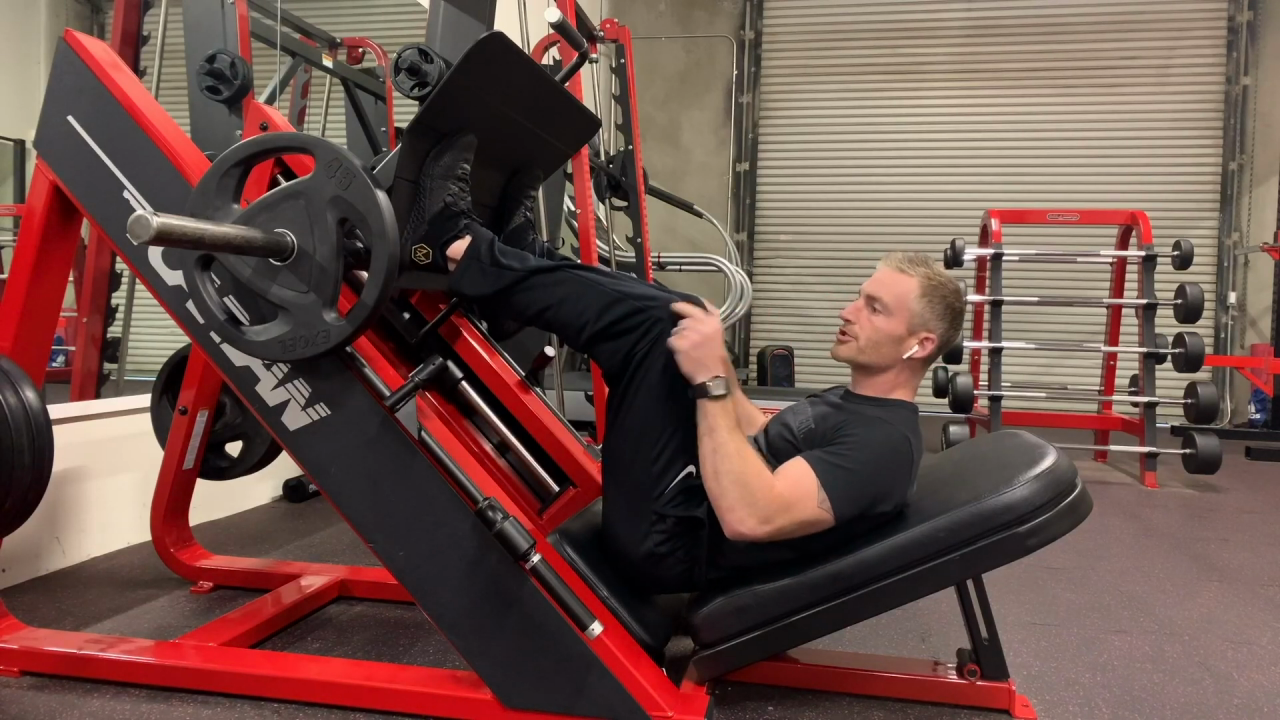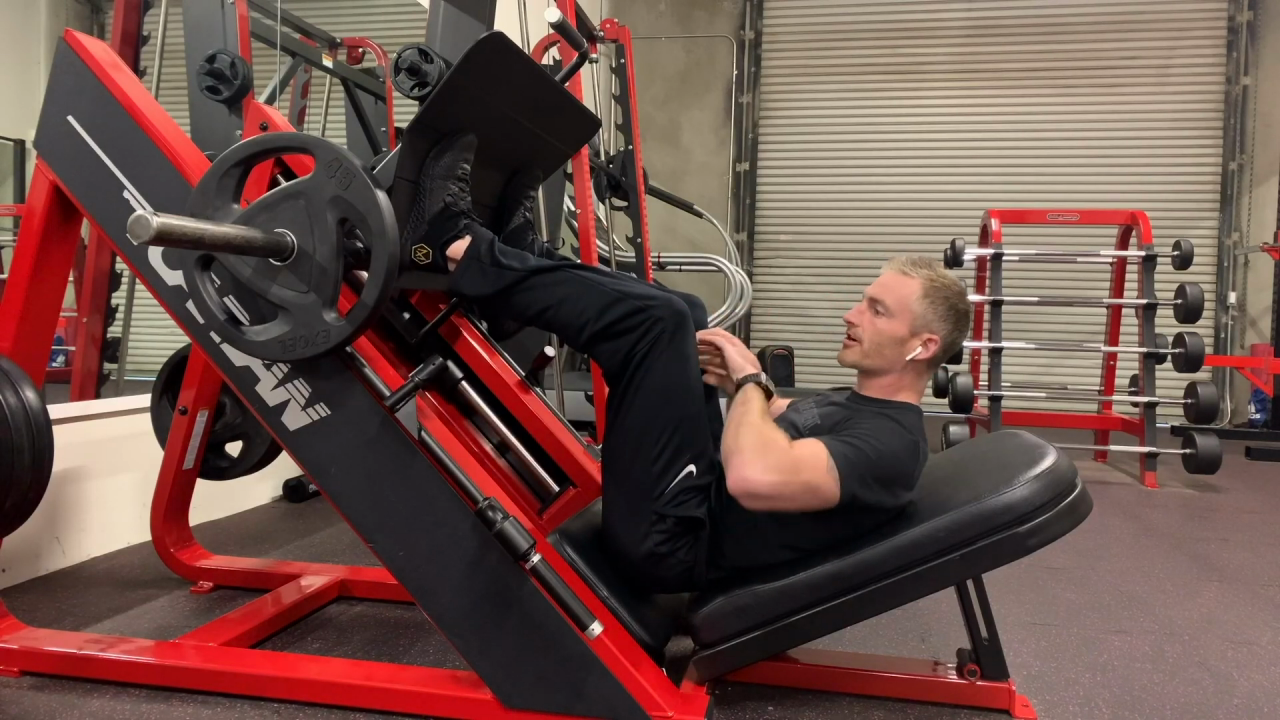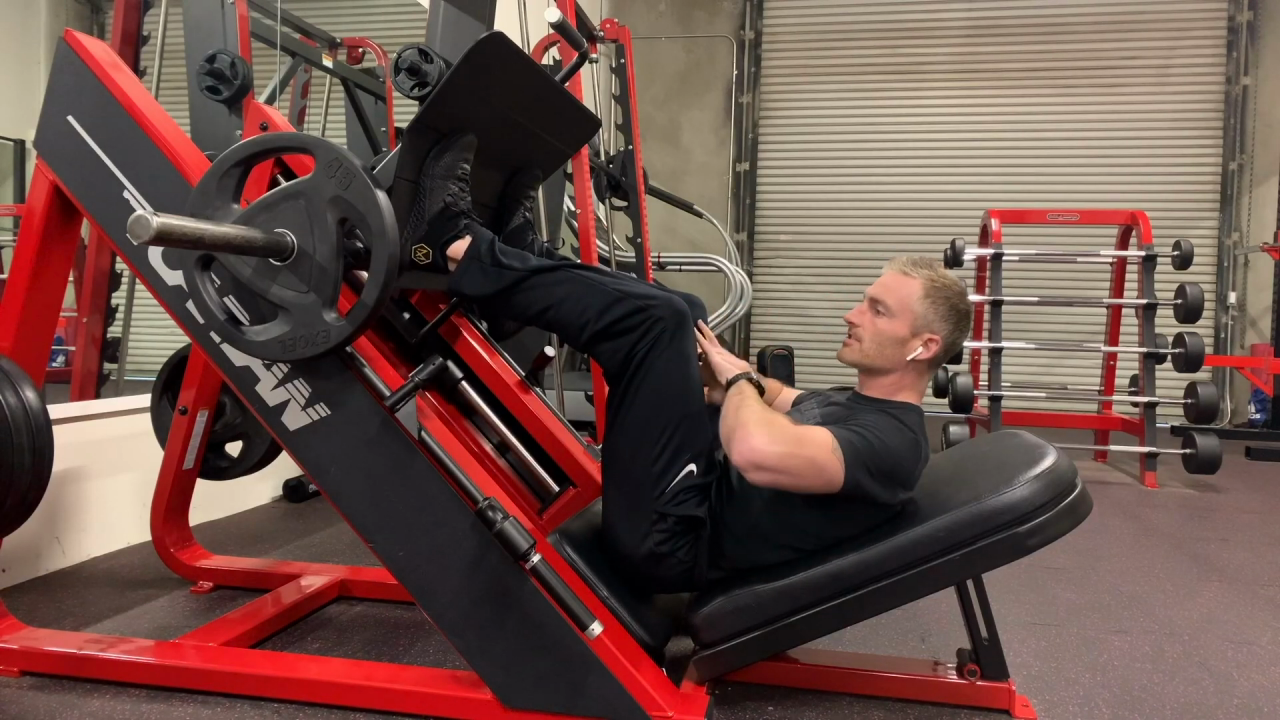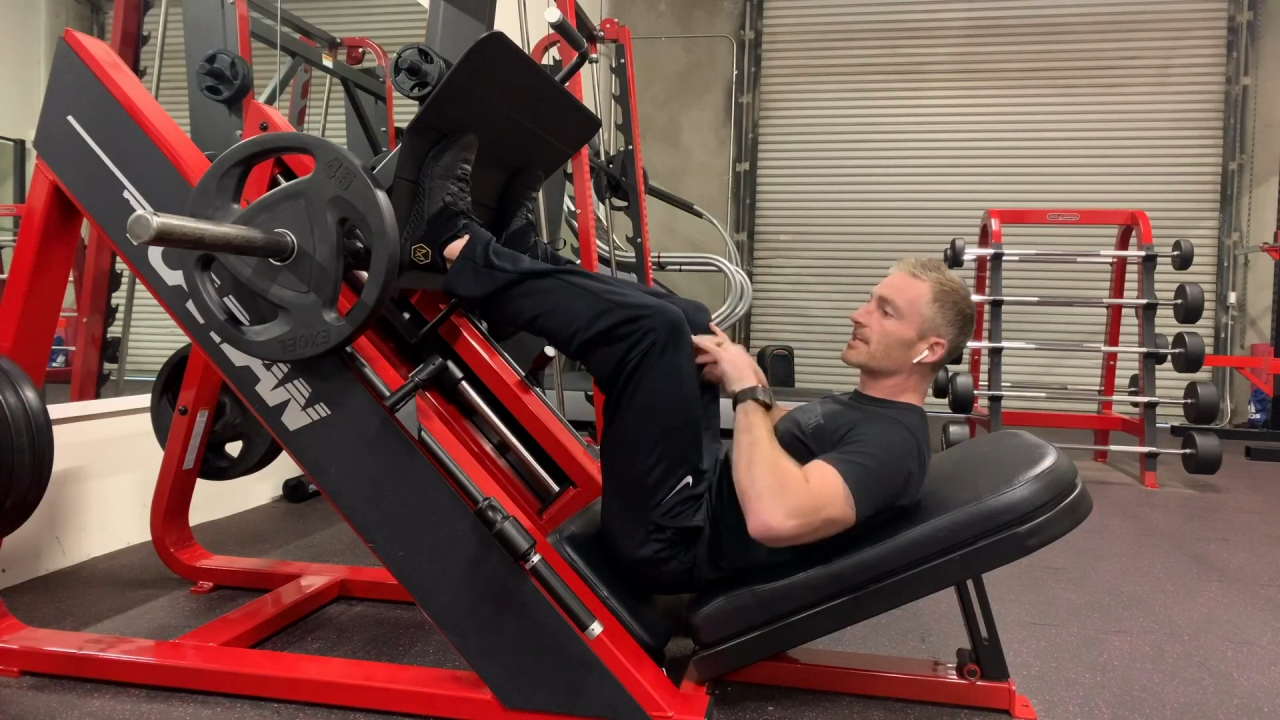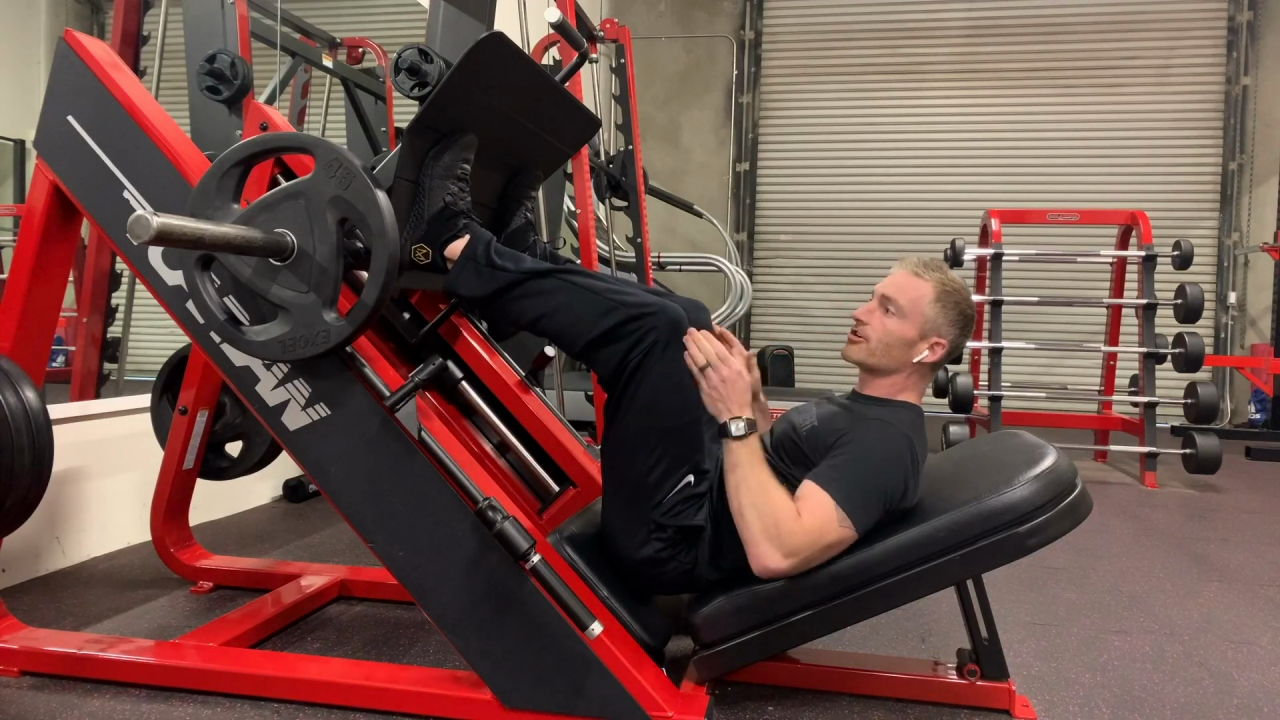
dt=0.3s
person 1, frame 1
left shoulder: (883, 441)
right shoulder: (854, 404)
left elbow: (747, 517)
left wrist: (708, 383)
right wrist: (722, 368)
left hip: (668, 538)
right hip: (692, 503)
left knee: (654, 322)
right knee: (677, 319)
left ankle: (457, 246)
right ankle: (519, 249)
person 1, frame 2
left shoulder: (889, 442)
right shoulder: (860, 406)
left elbow: (754, 477)
left wrist: (749, 379)
right wrist: (736, 377)
left hip: (669, 539)
right hip: (696, 506)
left knee: (656, 319)
right knee: (679, 317)
left ankle: (456, 247)
right ankle: (517, 248)
person 1, frame 3
left shoulder: (890, 439)
right shoulder: (862, 405)
left elbow: (758, 451)
right elbow: (787, 403)
left wrist: (737, 378)
right wrist: (741, 381)
left hip: (668, 537)
right hip: (699, 504)
left knee: (658, 320)
right knee: (679, 320)
left ankle: (458, 246)
right ankle: (518, 250)
person 1, frame 4
left shoulder: (892, 442)
right shoulder: (865, 410)
left elbow: (774, 518)
left wrist: (749, 393)
right wrist: (750, 388)
left hip: (669, 542)
right hip: (702, 500)
left knee: (650, 328)
right knee: (682, 321)
left ankle: (455, 247)
right ankle: (522, 252)
person 1, frame 5
left shoulder: (886, 442)
right shoulder: (865, 412)
left elbow: (773, 554)
left wrist: (735, 420)
right wrist: (753, 401)
left hip: (668, 541)
right hip: (700, 502)
left knee: (653, 327)
right knee: (681, 323)
left ankle: (455, 246)
right ankle: (522, 250)
